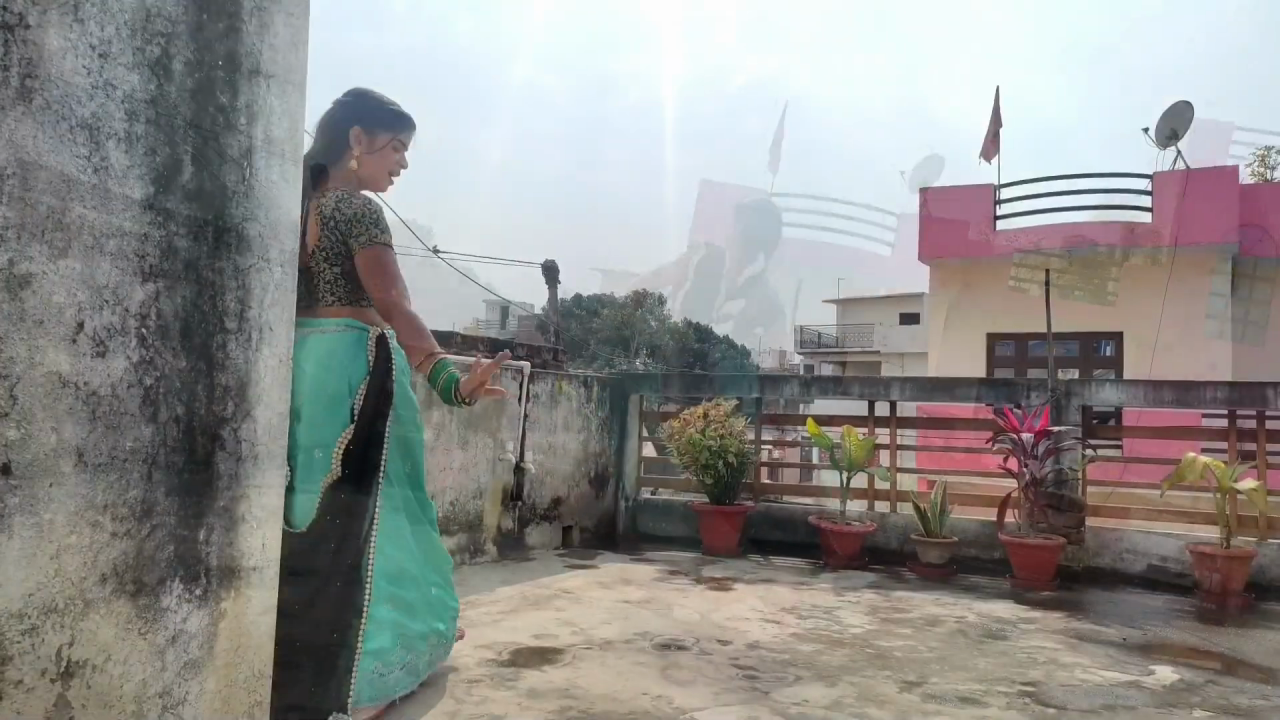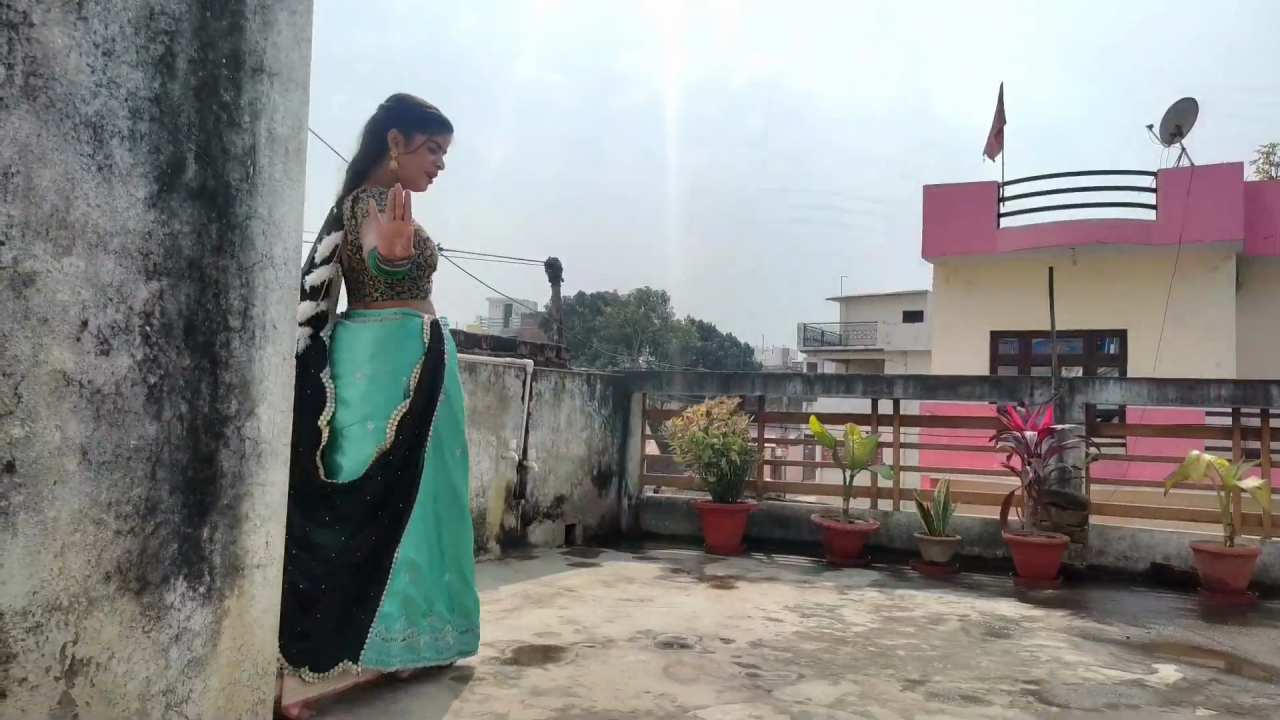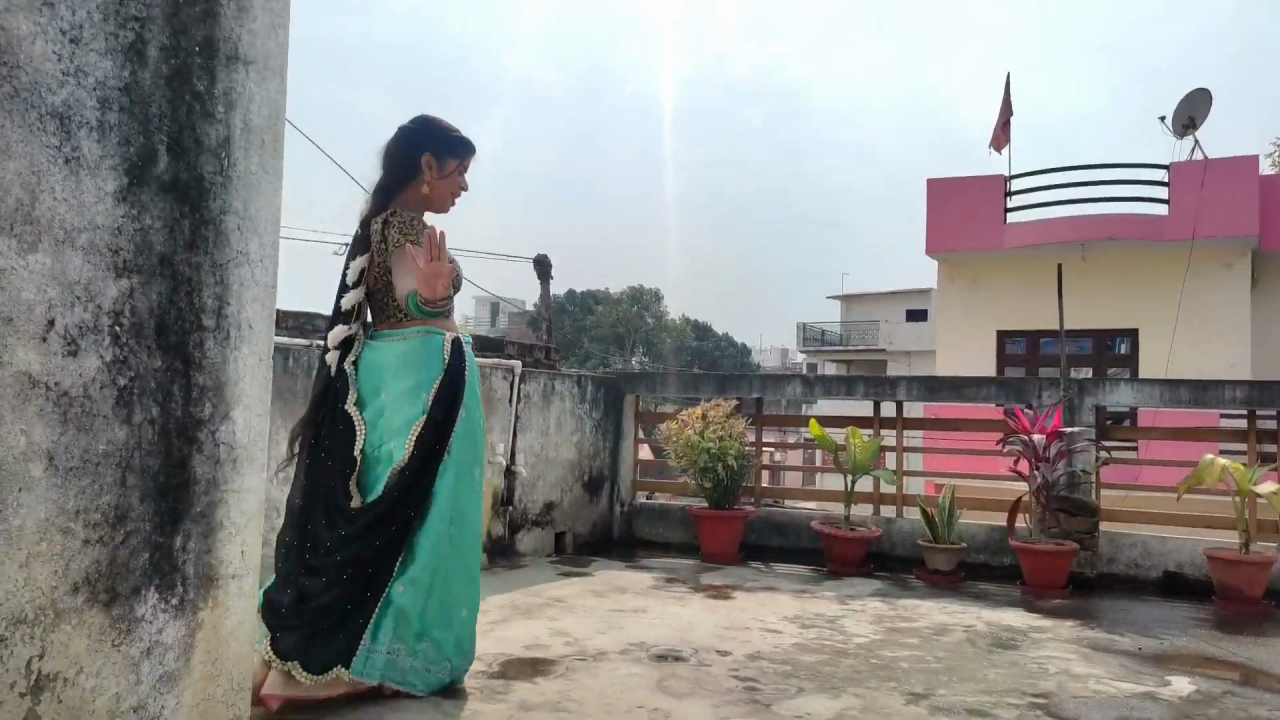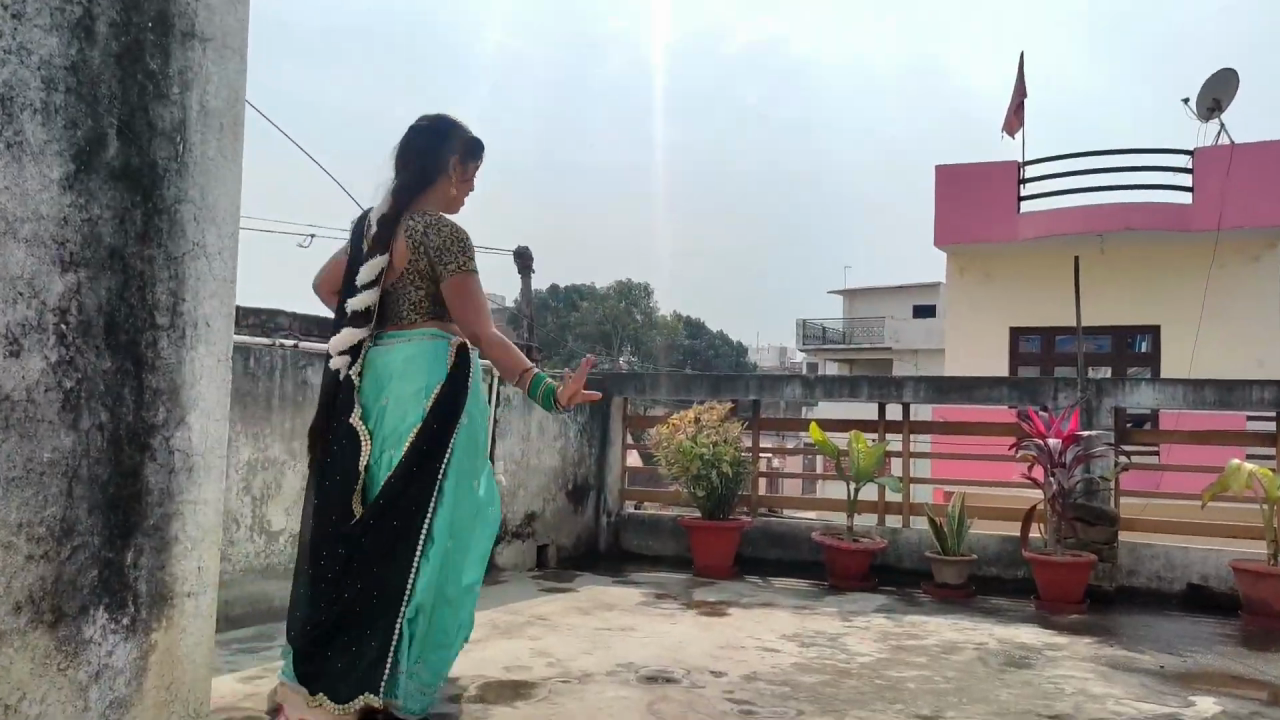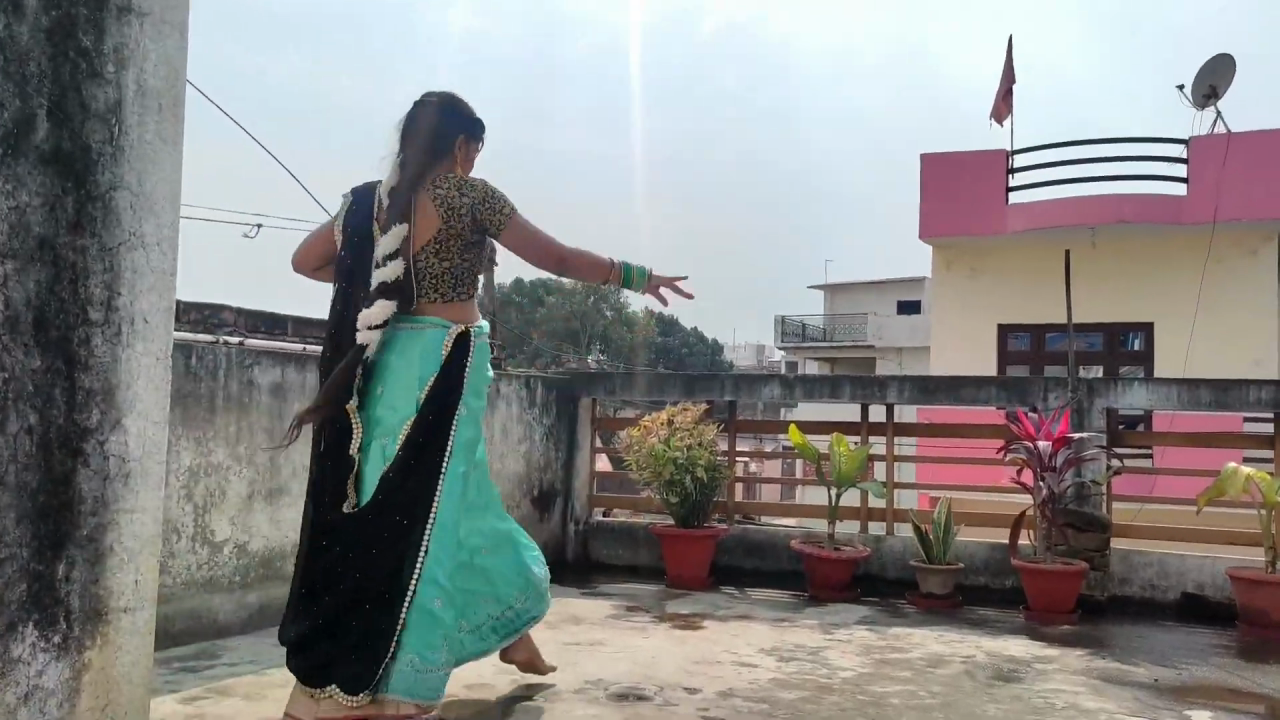
dt=0.2s
person 1, frame 1
left shoulder: (308, 204)
right shoulder: (354, 210)
right elbow: (392, 309)
right wrist: (449, 381)
left hip: (306, 365)
right hip: (347, 366)
left knee: (309, 523)
right knee: (349, 523)
person 1, frame 2
left shoulder: (362, 200)
right shoulder: (378, 202)
right elbow: (378, 249)
right wrist: (388, 254)
left hip: (358, 358)
right hip: (400, 357)
left knee: (345, 502)
right knee: (395, 503)
person 1, frame 3
left shoulder: (376, 223)
right shoulder: (406, 227)
right elbow: (408, 288)
right wrist: (428, 295)
left hip: (377, 374)
right hip: (425, 374)
left knee: (361, 517)
right knee: (415, 520)
left ankle: (293, 663)
person 1, frame 4
left shoulder: (373, 223)
right shoulder: (441, 231)
left elbow: (326, 285)
right elbow: (481, 332)
right wrist: (548, 391)
left hip: (372, 379)
right hip: (432, 384)
left knee: (373, 522)
right knee: (415, 526)
person 1, frame 5
left shoulder: (368, 200)
right shoulder: (469, 197)
left elbow: (306, 261)
right elbow: (558, 258)
right wrist: (638, 276)
left hip: (387, 368)
right hip: (443, 366)
right knee: (415, 523)
